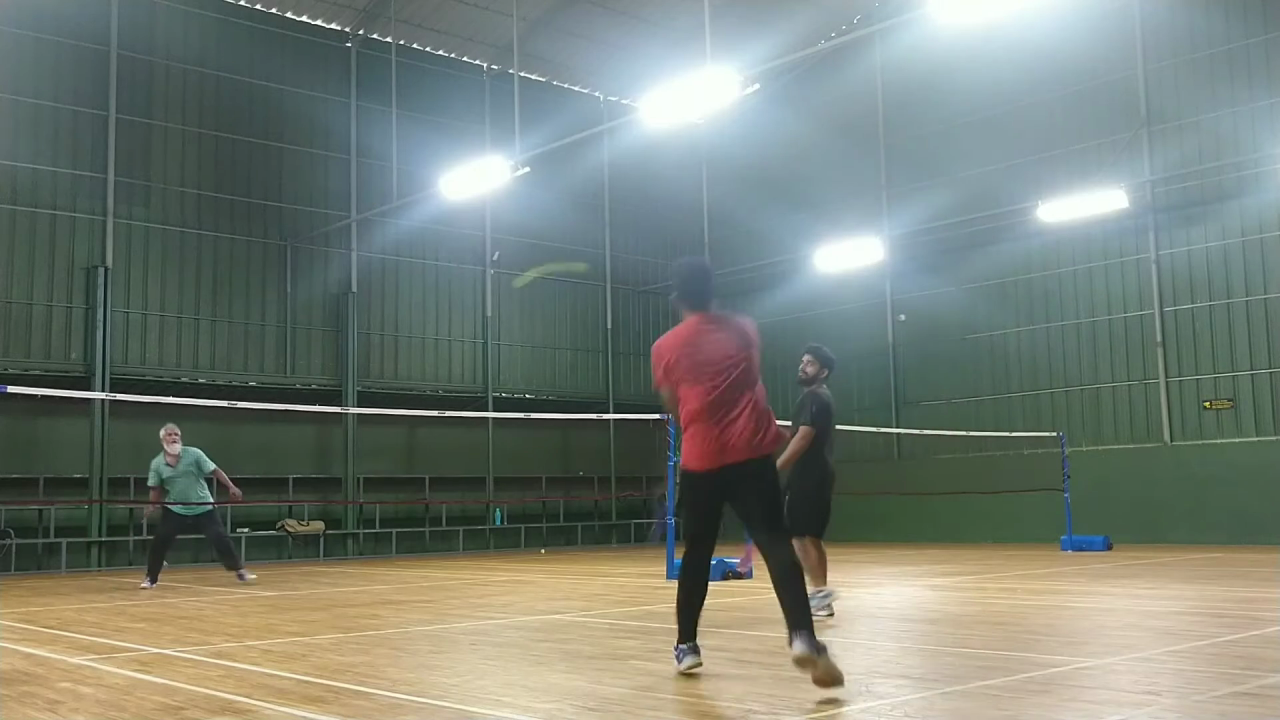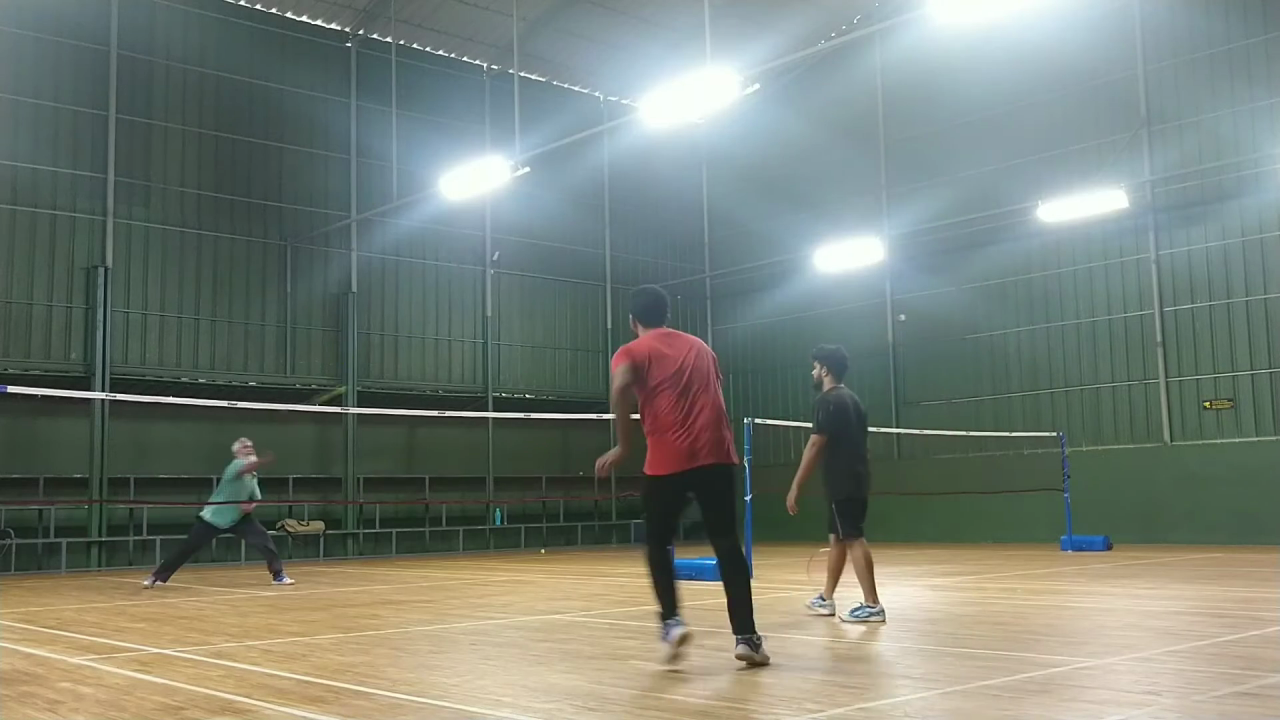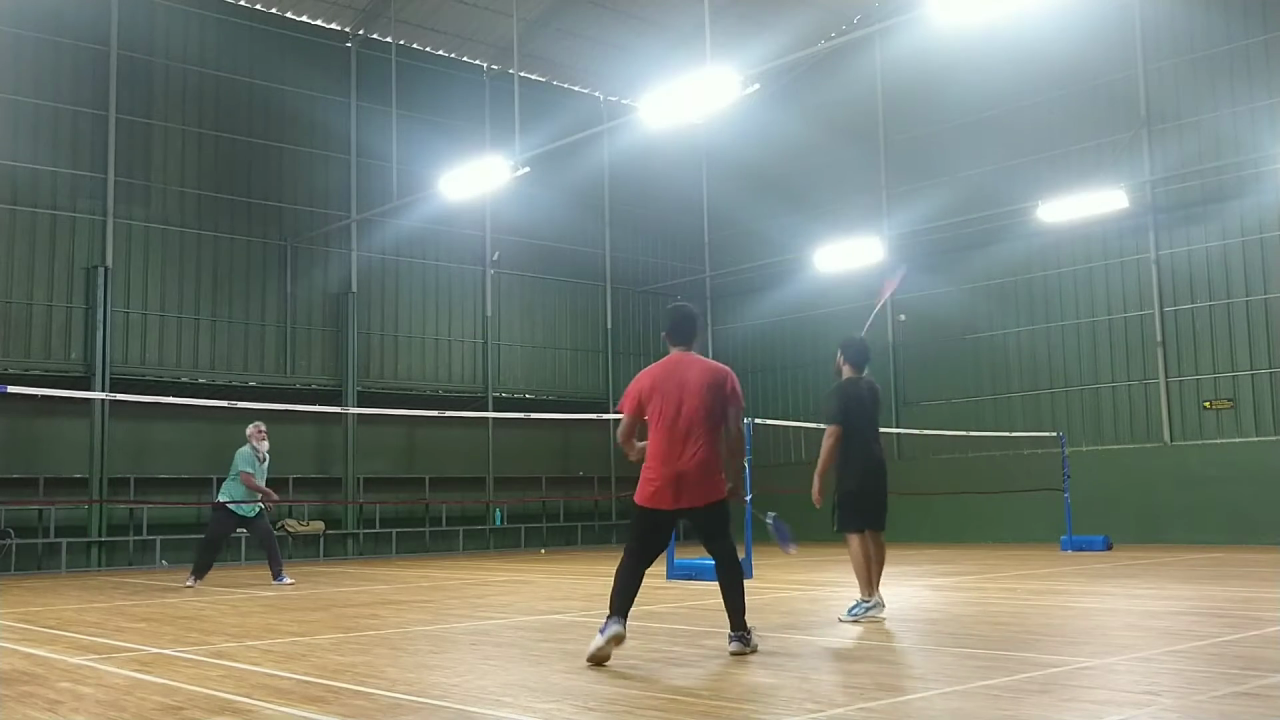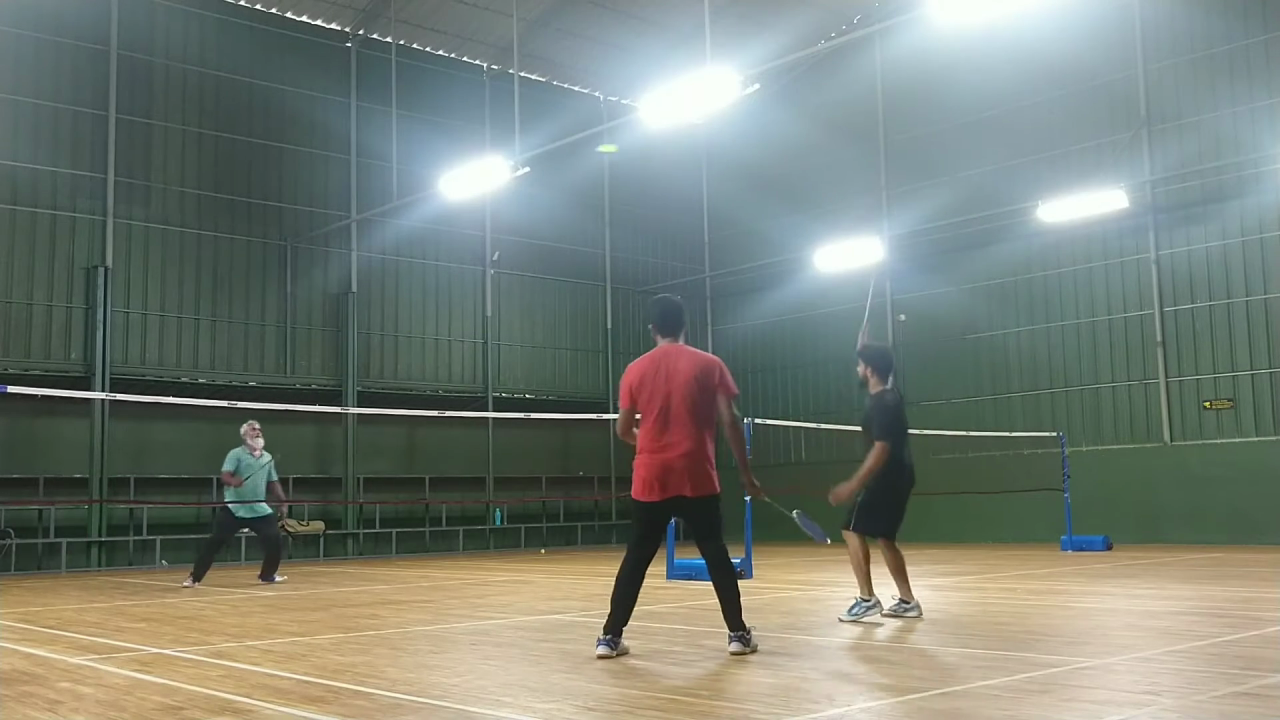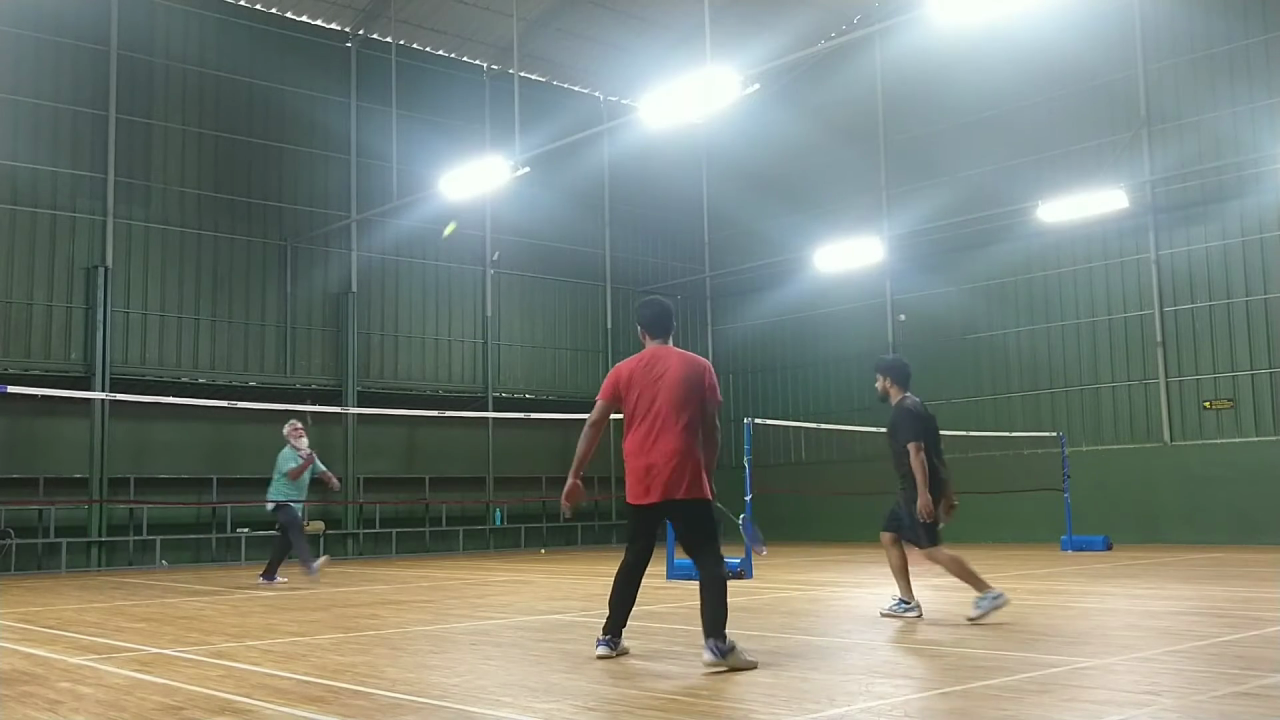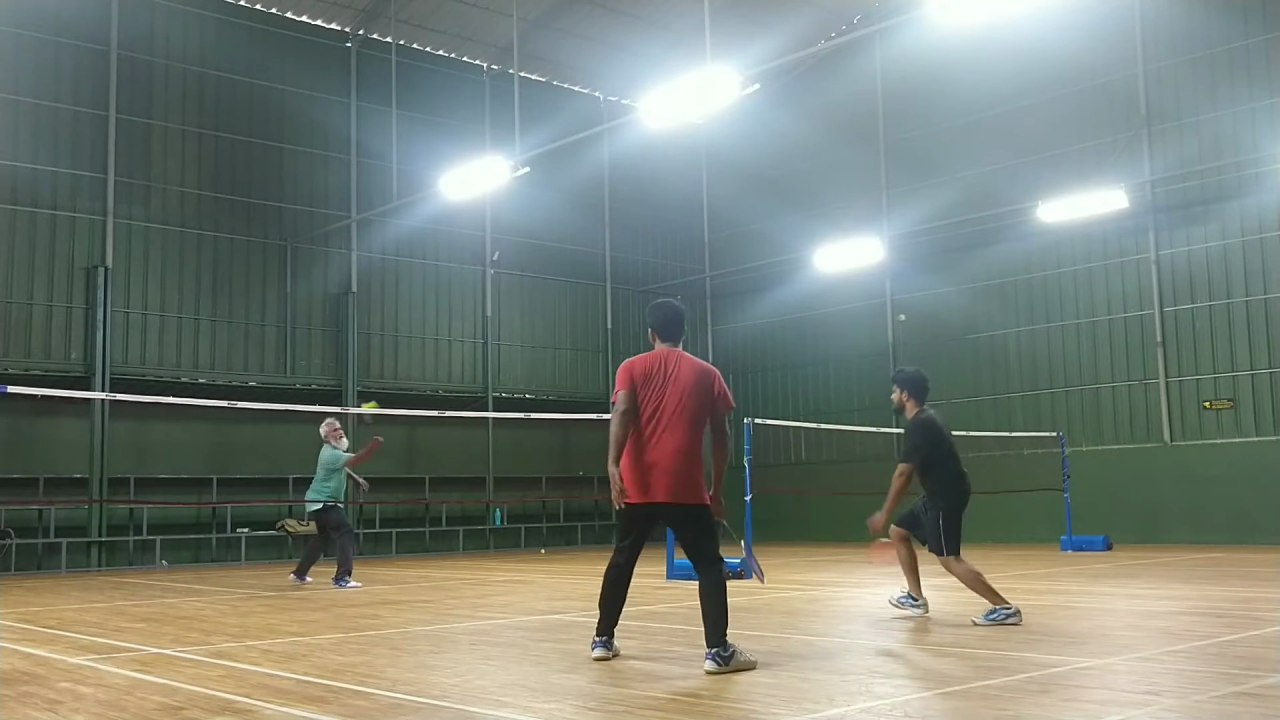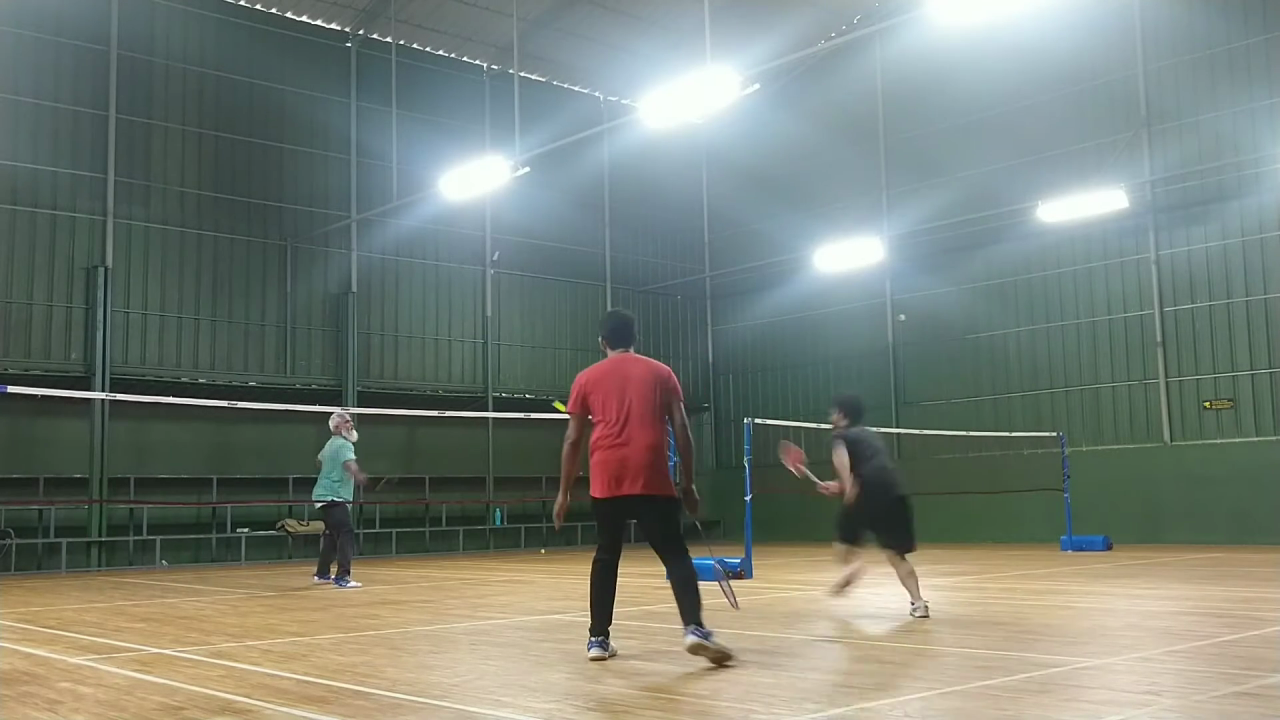
dt=0.4s
person 1, frame 1
left shoulder: (665, 347)
right shoulder: (742, 330)
left hip: (701, 457)
right hip: (751, 452)
left knee: (697, 552)
right knee: (776, 546)
left ankle: (686, 646)
right ankle: (803, 640)
person 1, frame 2
left shoulder: (631, 353)
right shoulder: (700, 346)
left elbow: (621, 386)
left wrist: (622, 446)
left hip: (669, 458)
right hip: (717, 453)
left knee: (658, 543)
right knee: (728, 546)
left ankle: (673, 622)
right ankle: (746, 639)
person 1, frame 3
left shoulder: (646, 379)
right shoulder: (721, 375)
left elbow: (624, 437)
right elbow: (735, 435)
left wrist: (640, 450)
right wrist: (734, 478)
left hip: (658, 487)
right hip: (707, 486)
left knee: (634, 560)
right knee: (726, 557)
left ankle: (614, 622)
right ankle: (739, 634)
person 1, frame 4
left shoulder: (636, 369)
right shoulder: (709, 365)
left elbow: (624, 430)
right elbow: (730, 421)
right wrist: (745, 471)
left hip: (650, 479)
right hip: (696, 478)
left knee: (636, 558)
right knee: (716, 555)
left ankle: (609, 638)
right ankle: (738, 633)
person 1, frame 5
left shoulder: (624, 371)
right shoulder: (699, 367)
left elbow: (595, 424)
right elbow: (710, 429)
left wrist: (574, 476)
right wrist: (707, 475)
left hip: (641, 484)
right hip: (685, 482)
left knee: (634, 560)
right knee: (710, 561)
left ankle: (609, 638)
right ankle: (717, 644)
person 1, frame 6
left shoulder: (633, 368)
right shoulder: (708, 374)
left elbow: (622, 413)
right elbow: (721, 437)
left wrist: (613, 466)
right wrist: (717, 490)
left hip: (637, 485)
right hip: (685, 487)
left knee: (622, 560)
right knee: (709, 565)
left ankle: (603, 639)
right ankle: (718, 651)
person 1, frame 7
left shoulder: (587, 379)
right shoulder: (661, 373)
left elbow: (573, 440)
right elbow: (681, 429)
left wrist: (564, 492)
right wrist: (688, 482)
left hip: (607, 479)
right hip: (652, 480)
left knee: (606, 557)
right knee: (676, 556)
left ankle: (598, 639)
right ankle: (695, 629)
person 2, frame 1
left shoulder: (813, 397)
right shoulder: (822, 398)
left elbow: (802, 439)
left wrist: (775, 469)
left hip: (806, 478)
right hip: (819, 477)
left knee: (796, 534)
right knee: (811, 538)
left ankle: (820, 590)
right ankle: (821, 598)
person 2, frame 2
left shoulder: (827, 400)
right shoulder: (852, 400)
left elbow: (815, 447)
left wrist: (795, 486)
left hip: (842, 482)
right hip: (856, 479)
left knee: (853, 540)
right knee: (838, 538)
left ankle: (872, 606)
right ankle: (826, 599)
person 2, frame 3
left shoulder: (841, 391)
right shoulder: (871, 387)
left elbow: (832, 435)
left wrist: (817, 478)
left hip: (853, 474)
right hip: (876, 470)
left knee: (854, 533)
right knee: (873, 533)
left ankle: (867, 598)
right ankle: (873, 594)
person 2, frame 4
left shoulder: (881, 405)
right shoulder: (888, 395)
left elbow: (881, 450)
left wrist: (853, 485)
right wrist: (870, 351)
left hip: (887, 481)
right hip: (899, 478)
left knee: (853, 532)
right knee: (885, 539)
left ankle: (867, 599)
right ankle: (907, 601)
person 2, frame 5
left shoulder: (904, 410)
right shoulder: (911, 407)
left elbow: (916, 452)
right elbow: (934, 454)
left wrist: (923, 493)
right wrist: (946, 495)
left hip: (920, 490)
right hip: (915, 490)
left knee: (933, 550)
right knee: (888, 537)
left ankle: (989, 593)
right ankle: (907, 601)
person 2, frame 6
left shoulder: (918, 425)
right shoulder: (925, 419)
left elbow: (903, 473)
left wrist: (884, 513)
left hip: (946, 497)
right hip: (936, 496)
left knee: (949, 560)
right knee: (897, 532)
left ankle: (1005, 608)
right ankle: (915, 597)
person 2, frame 7
left shoulder: (841, 436)
right shoulder: (871, 436)
left elbow: (840, 455)
left wrist: (847, 483)
right wrist: (839, 486)
left hip: (867, 493)
right hip: (894, 494)
left knee: (845, 542)
right knee: (896, 554)
left ankle: (853, 565)
right ankle: (918, 602)
